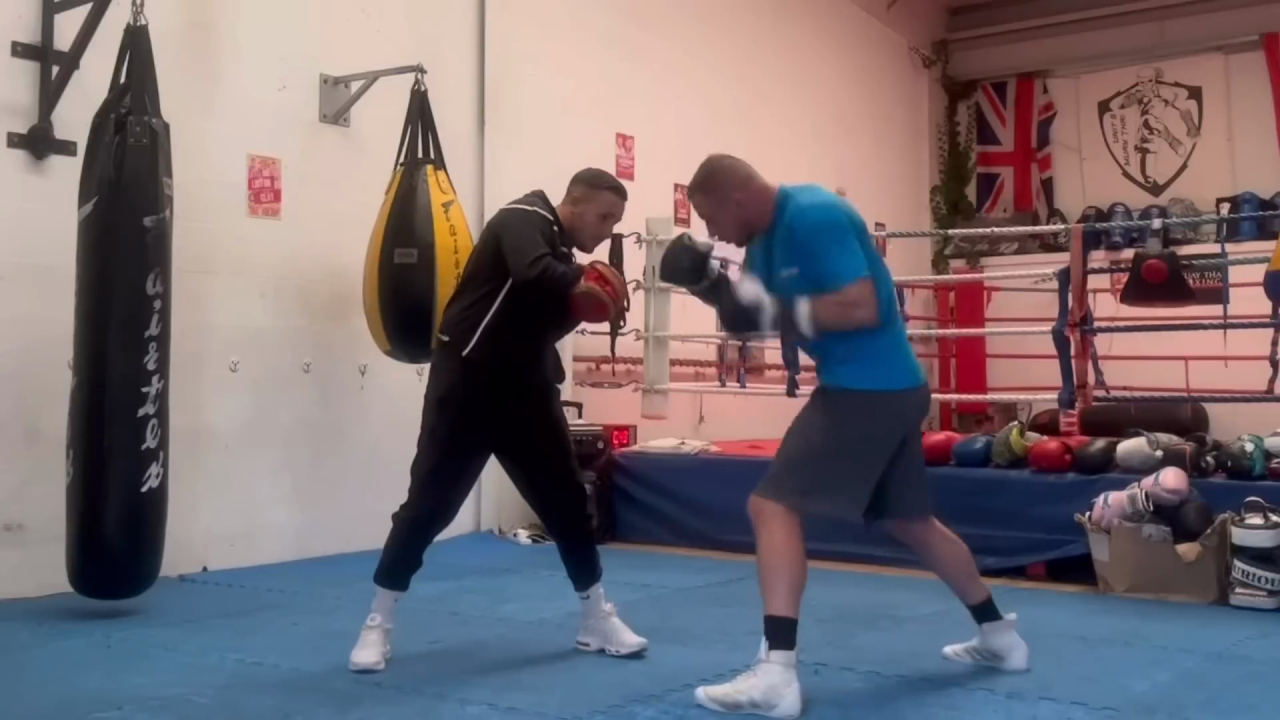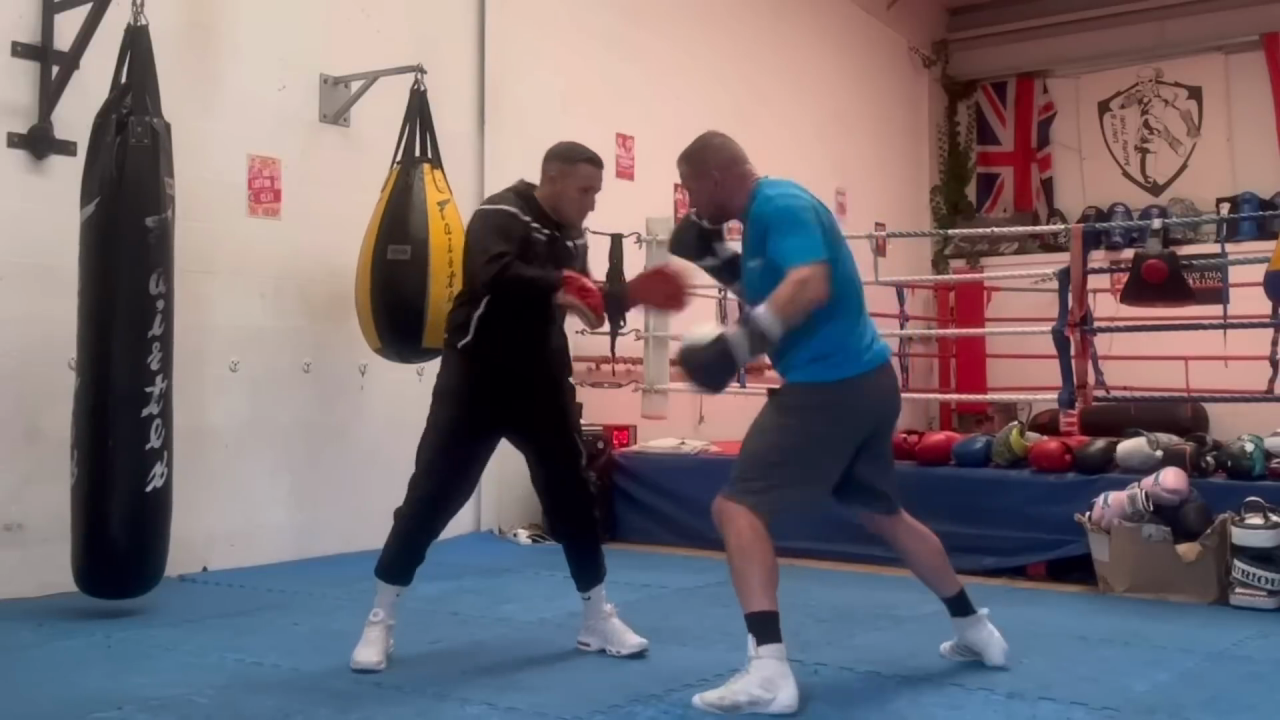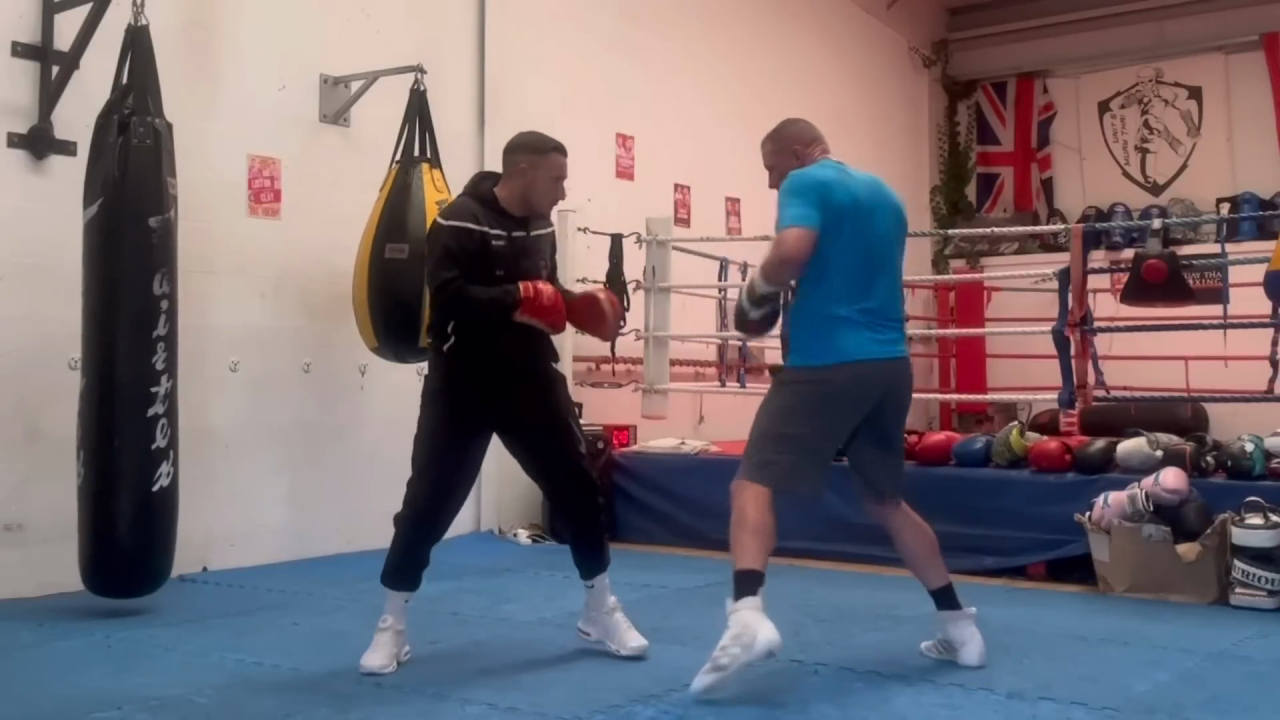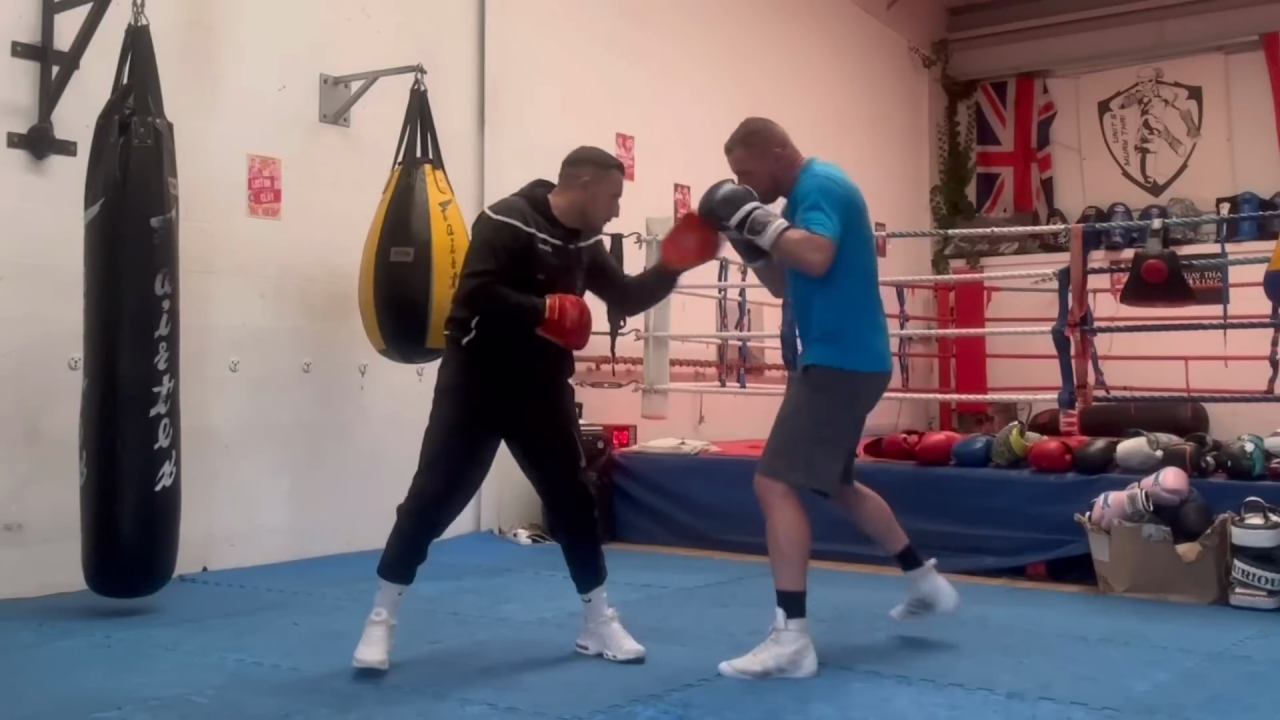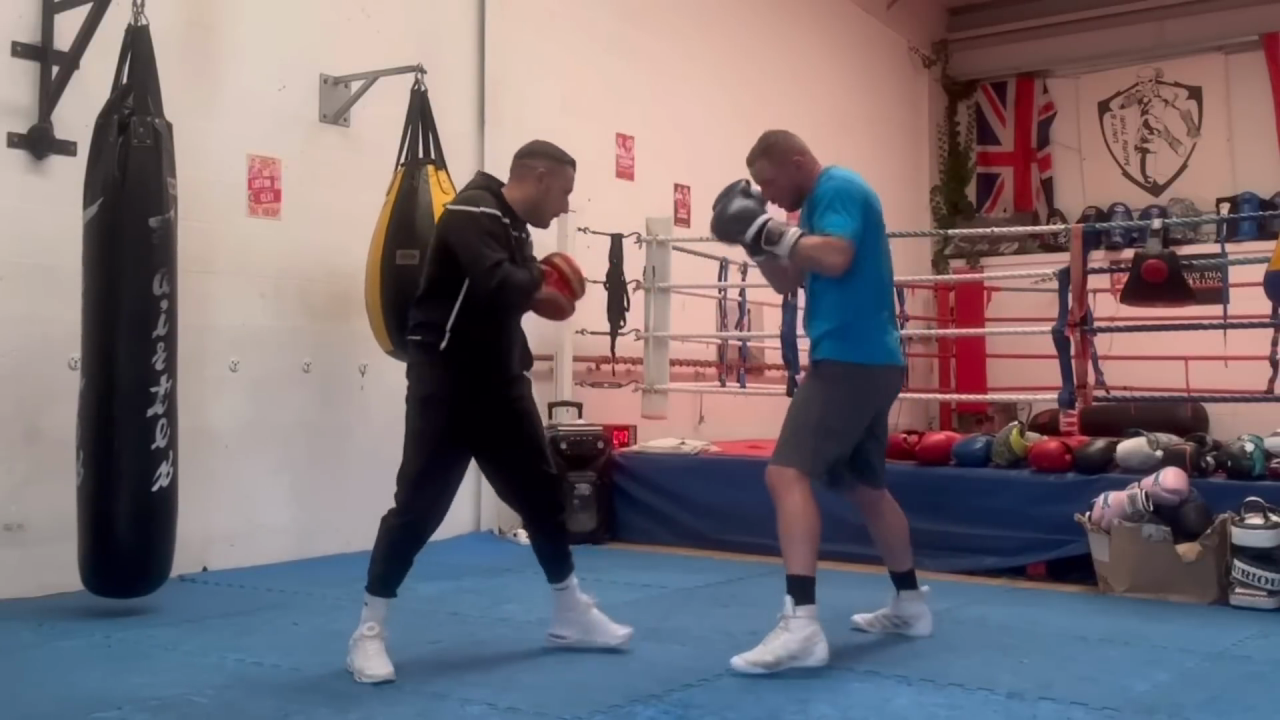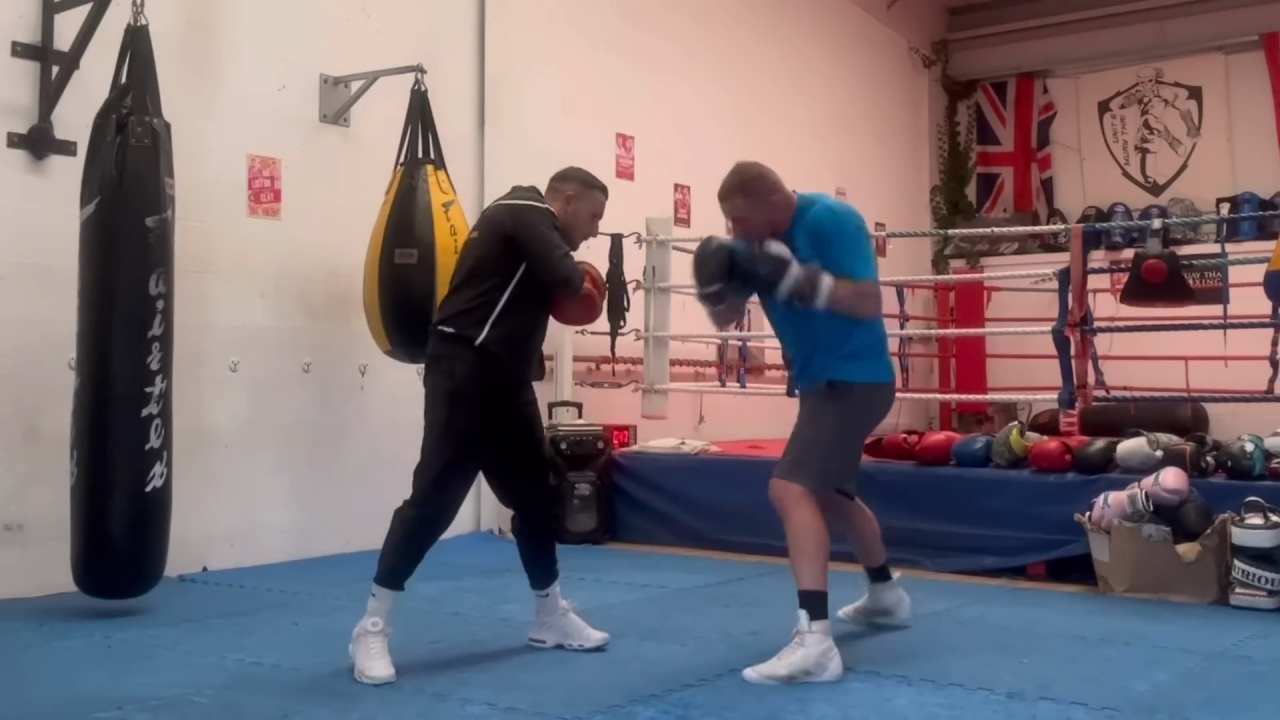
dt=0.4s
person 1, frame 1
left shoulder: (816, 215)
right shoulder: (774, 230)
left elbow: (862, 308)
right elbow: (749, 317)
left wrist: (778, 310)
right wrist: (711, 282)
left hip: (868, 388)
right hip: (896, 387)
left knee: (773, 505)
right knee: (908, 519)
left ankle: (776, 671)
right ankle: (998, 634)
person 1, frame 2
left shoulder: (774, 206)
right shoulder: (779, 204)
left elbow: (809, 286)
left wrist: (737, 339)
right wrist: (714, 257)
left hip: (828, 386)
right hip: (870, 378)
left knee: (736, 509)
right knee: (882, 514)
left ankle: (769, 668)
right ankle: (975, 630)
person 1, frame 3
left shoulder: (805, 185)
right shoulder: (886, 197)
left elbow: (793, 251)
left wrist: (758, 296)
left hip: (823, 365)
right hip: (889, 365)
left knee: (752, 484)
right knee: (886, 500)
left ankle: (748, 618)
right ankle: (958, 626)
person 1, frame 4
left shoulder: (821, 184)
right shoulder: (813, 190)
left elbow: (815, 258)
right elbow: (786, 285)
left wrist: (756, 215)
right wrist: (749, 240)
left hip: (839, 362)
right hip: (854, 360)
left knee: (774, 485)
right knee: (836, 481)
left ankle: (791, 638)
right ankle: (924, 578)
person 1, frame 5
left shoulder: (840, 188)
right shoulder: (819, 202)
left elbow: (834, 258)
right elbow: (787, 281)
left wrist: (768, 226)
right wrist: (754, 234)
left hip: (850, 359)
right hip: (868, 361)
left knee: (787, 474)
right knee: (866, 485)
left ankle: (800, 625)
right ankle: (910, 603)
person 1, frame 6
left shoulder: (834, 220)
right shoulder: (761, 241)
left elbow: (868, 304)
right elbow: (724, 317)
left wrist: (796, 279)
right wrist: (715, 281)
left hip: (855, 378)
right hip: (822, 381)
left knee: (791, 490)
right knee: (833, 489)
left ankle: (814, 641)
right ankle: (885, 592)
person 2, frame 1
left shoulder: (561, 252)
right shoulder: (524, 220)
right elbow: (533, 278)
left wrist: (578, 303)
right wrist: (579, 280)
left hip: (527, 389)
right hip: (469, 381)
left knee: (566, 500)
right knee: (430, 502)
left ankle: (597, 618)
right ankle: (377, 624)
person 2, frame 2
left shoulder: (568, 238)
right shoulder: (498, 218)
left elbow: (580, 300)
right elbow: (495, 276)
left wrist: (633, 292)
right wrist: (558, 287)
left hip: (541, 384)
right hip: (475, 377)
left knee: (573, 498)
right knee: (430, 497)
left ankle: (598, 620)
right ankle: (380, 622)
person 2, frame 3
left shoulder: (541, 226)
right shoulder: (458, 222)
right elbow: (448, 298)
left wrist: (577, 305)
right wrist: (515, 299)
left hip: (531, 377)
right hip: (462, 382)
left knee: (577, 487)
right knee: (428, 502)
left ankle: (600, 610)
right ankle: (391, 628)
person 2, frame 4
left shoulder: (584, 241)
right shoulder: (507, 222)
left elbow: (625, 297)
right elbow: (475, 294)
left wrist: (673, 264)
right wrist: (545, 311)
left hip: (542, 385)
right hip: (476, 380)
left knee: (573, 499)
right knee: (433, 497)
left ankle: (599, 621)
right ankle: (380, 620)
person 2, frame 5
left shoulder: (513, 226)
right shoulder: (472, 213)
right elbow: (495, 285)
left wrist: (543, 284)
right wrist: (540, 284)
left hip: (501, 378)
right hip: (446, 380)
left knee: (541, 490)
right knee: (419, 504)
left ankle: (571, 612)
right ankle: (369, 632)
person 2, frame 6
left shoulder: (529, 231)
right shoulder: (527, 213)
right elbow: (558, 275)
left wrist: (570, 292)
right wrist: (580, 280)
left hip: (506, 378)
right hip: (466, 372)
left knee: (535, 496)
right knee: (435, 496)
left ankle: (551, 616)
right ankle: (372, 628)
